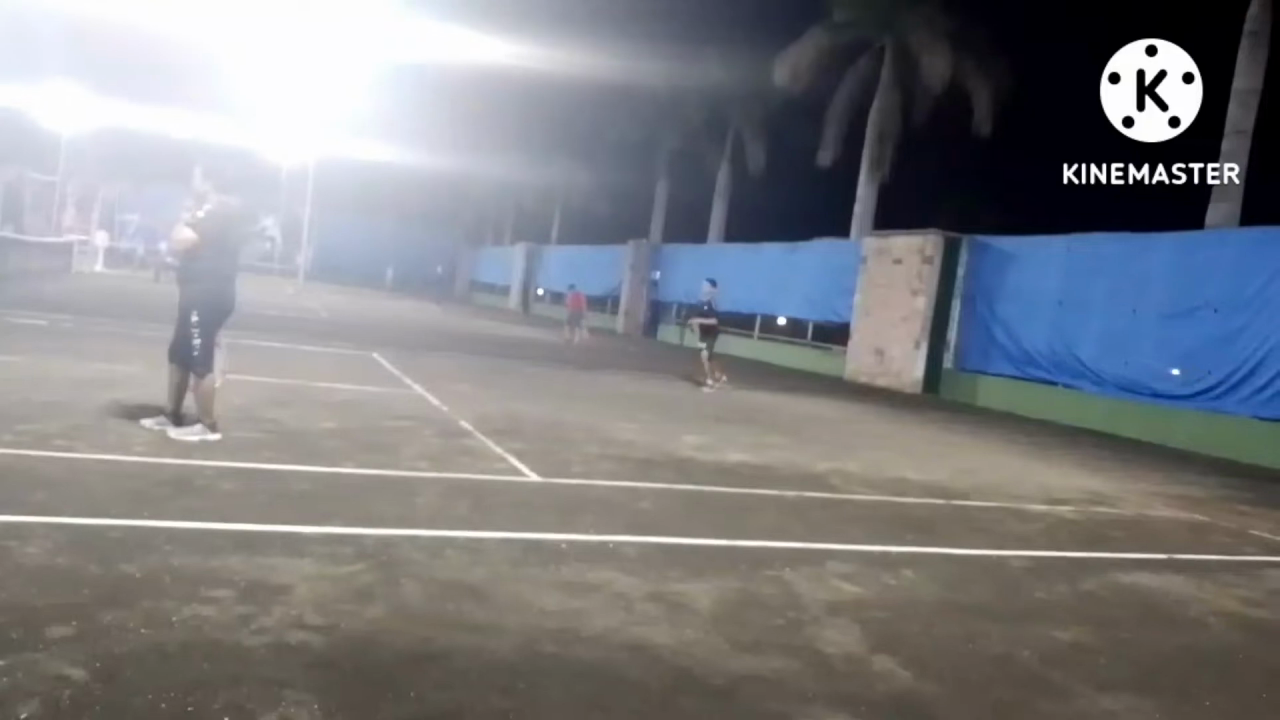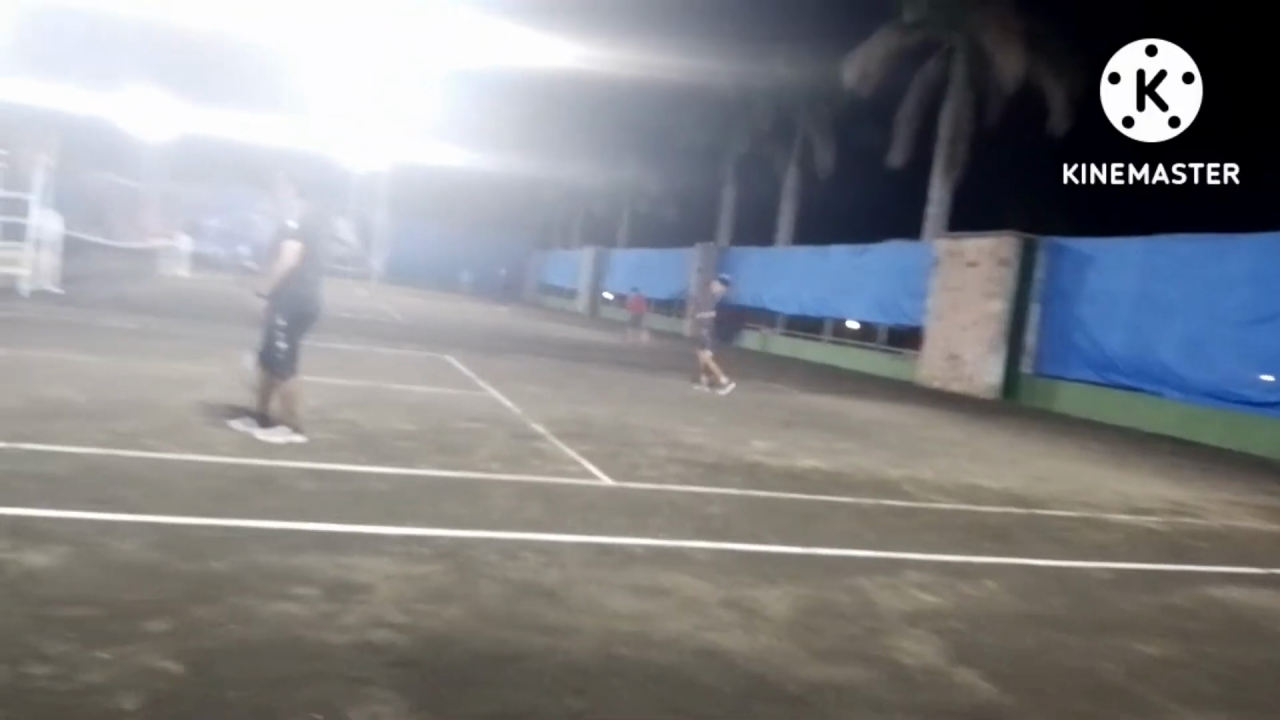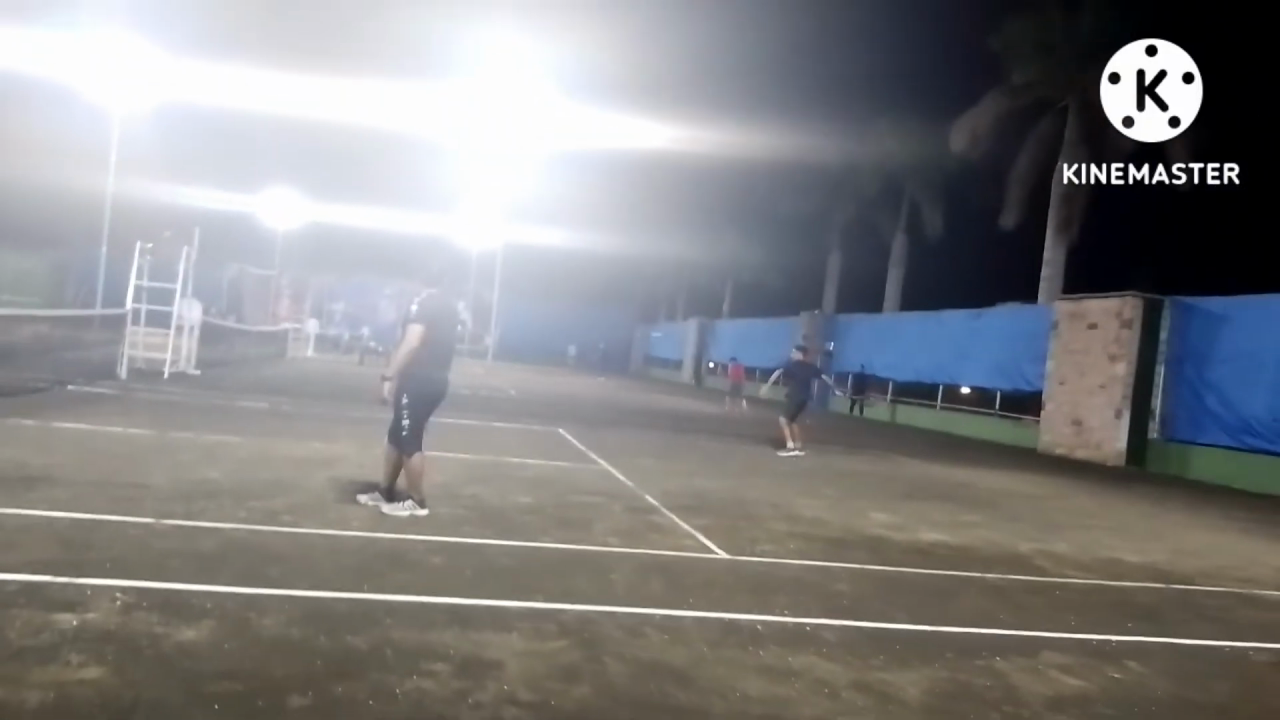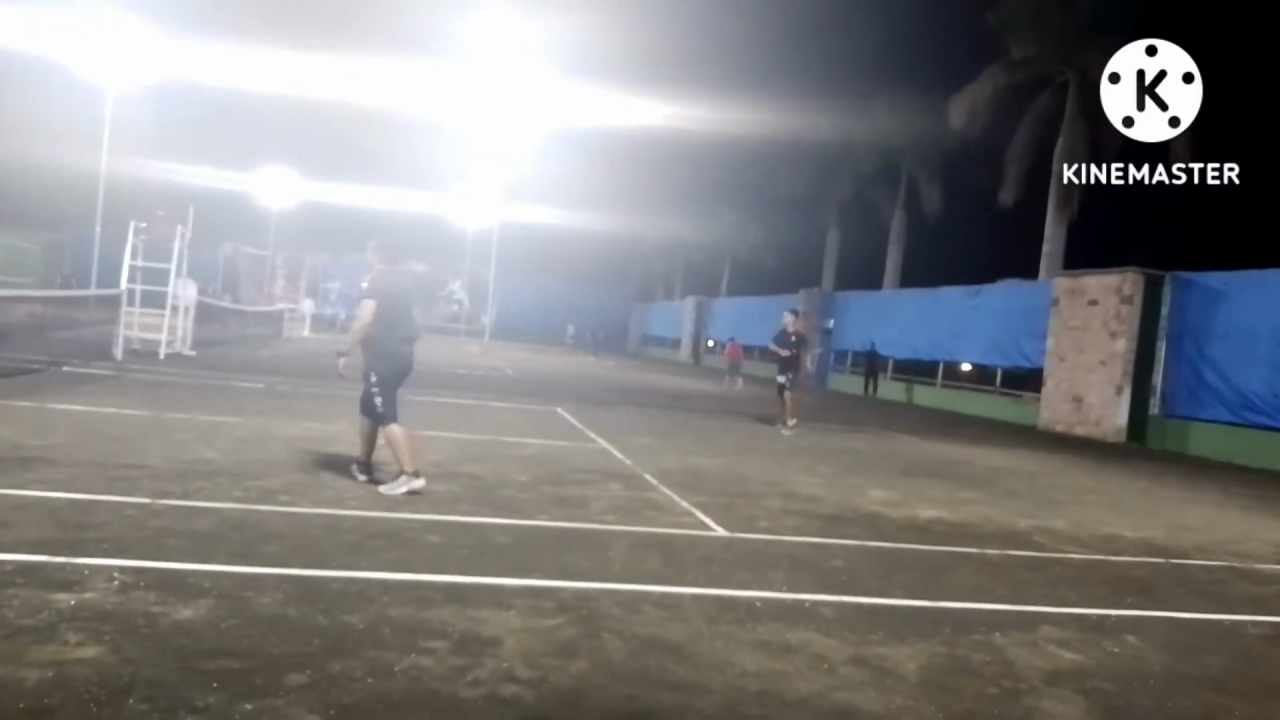
dt=1s
person 1, frame 1
left shoulder: (213, 211)
right shoulder: (231, 211)
left elbow: (179, 243)
left wrist: (185, 220)
left hip: (205, 295)
right hip: (207, 293)
left knee: (199, 362)
right knee: (178, 355)
left ankle: (207, 425)
right ankle: (172, 415)
person 1, frame 2
left shoulder: (297, 220)
right shoulder: (312, 220)
left elbow: (288, 261)
left wrist: (265, 293)
left hip: (291, 300)
right hip: (299, 298)
left knee: (282, 365)
right knee: (268, 358)
left ankle: (291, 427)
right ankle: (260, 417)
person 1, frame 3
left shoulder: (424, 303)
right shoulder: (448, 307)
left elbow: (411, 343)
left wrist: (389, 376)
left hip: (418, 383)
right hip: (435, 382)
left knee: (409, 442)
right knee: (396, 437)
left ankle: (416, 502)
right ankle: (386, 492)
person 1, frame 4
left shoulder: (376, 281)
right shoulder: (406, 281)
left elbow: (364, 319)
left wrist: (345, 353)
left hip: (383, 357)
right hip: (403, 355)
left knee: (386, 417)
right knee: (368, 409)
left ankle: (411, 475)
right ankle: (364, 465)
